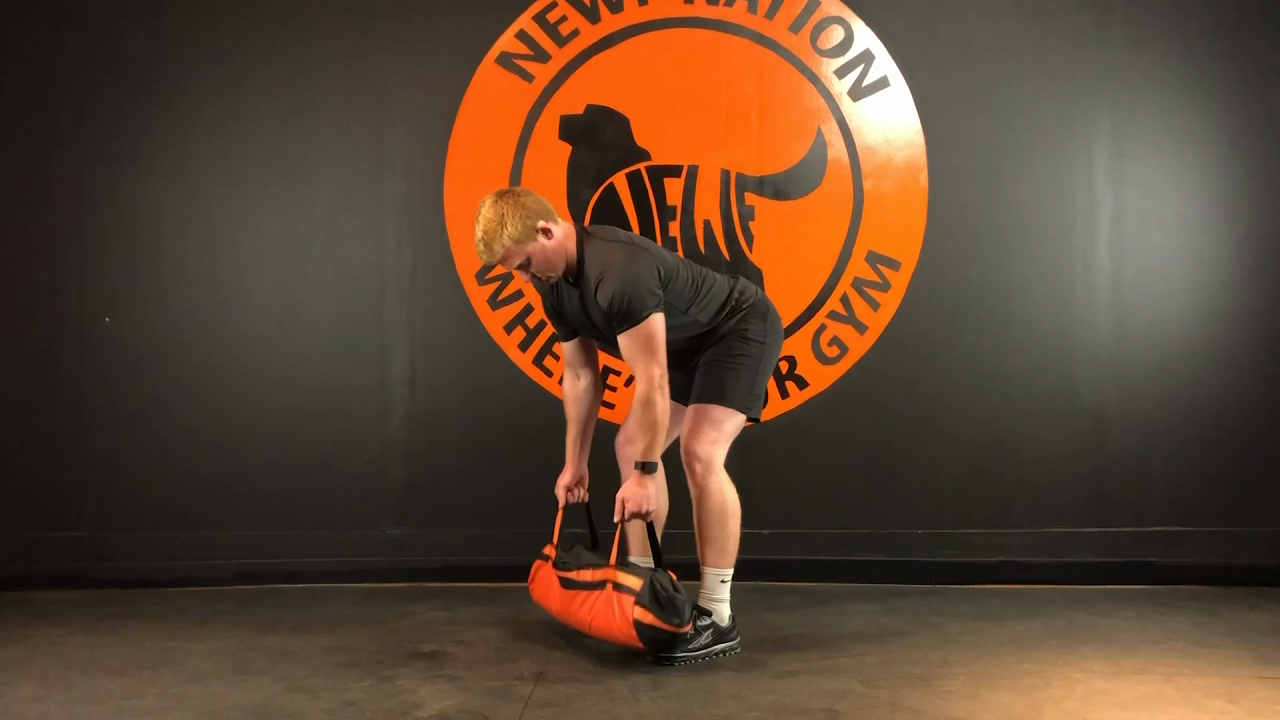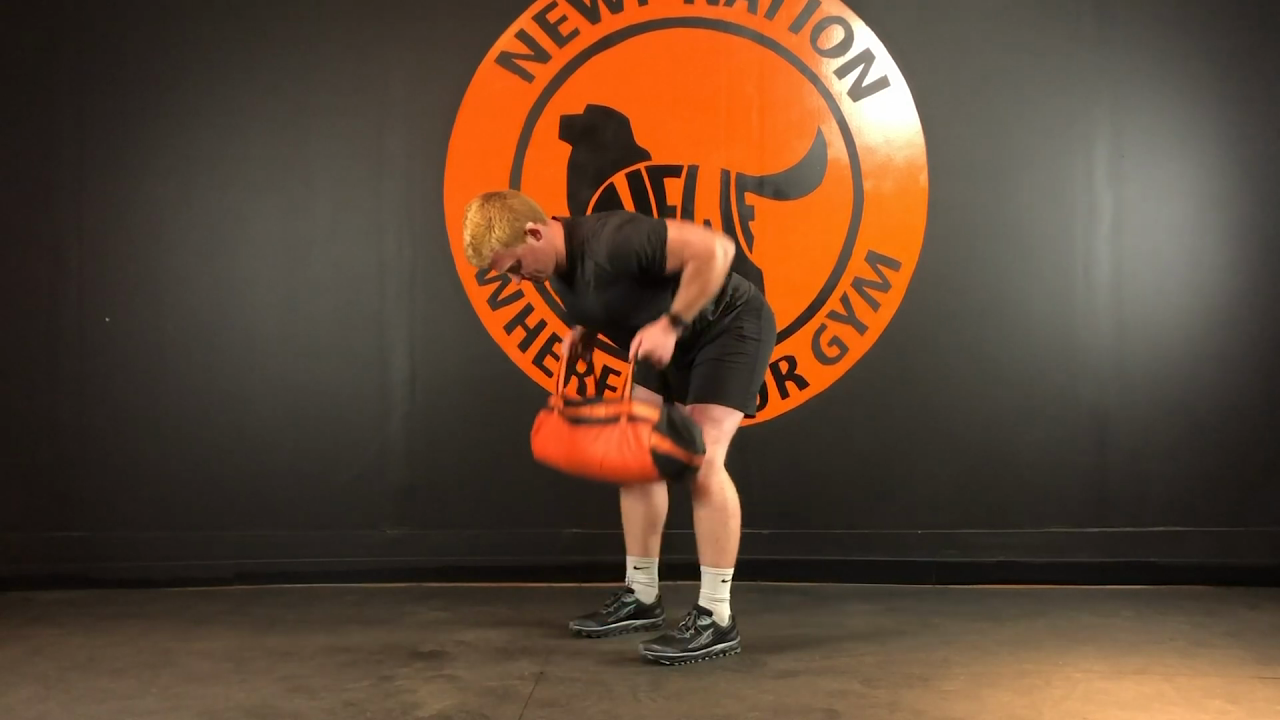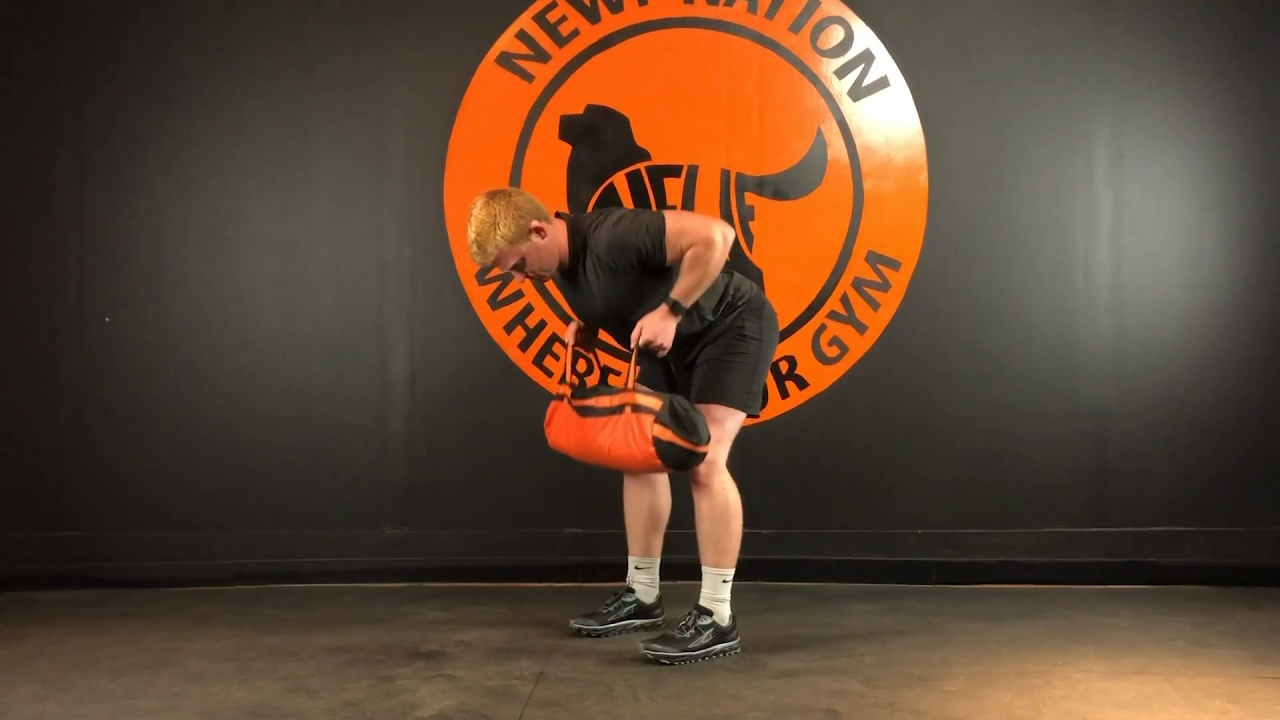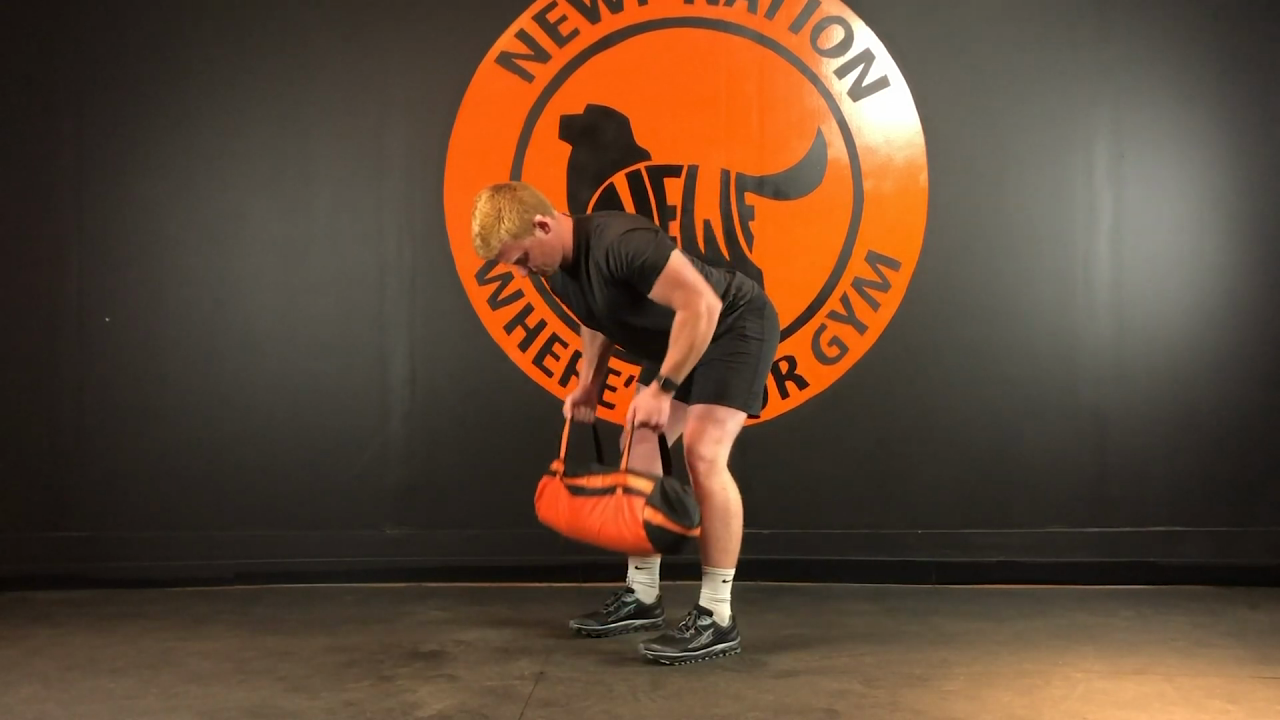
dt=0.4s
person 1, frame 1
left shoulder: (618, 271)
right shoulder: (553, 283)
left elbow: (651, 383)
right elbow: (580, 375)
left wrist: (645, 473)
right wrist: (574, 464)
left hip: (739, 328)
right hip: (683, 342)
left knee: (701, 455)
right knee: (630, 447)
left ankle: (716, 618)
person 1, frame 2
left shoulder: (610, 242)
right shoulder: (552, 263)
left elbow: (716, 249)
left wrist: (671, 325)
right wrist: (581, 332)
left hip: (731, 324)
right hip: (674, 337)
left knee: (701, 453)
left ankle: (716, 618)
right ankle: (642, 596)
person 1, frame 3
left shoulder: (612, 237)
right shoulder: (559, 258)
left elbow: (715, 236)
left wrist: (671, 311)
right wrist: (585, 321)
left hip: (734, 325)
right hip: (675, 340)
left knee: (704, 456)
left ankle: (717, 617)
right ankle: (642, 596)
person 1, frame 4
left shoulder: (619, 244)
right shoulder: (557, 267)
left elbow: (702, 306)
left wrist: (662, 390)
right wrist: (589, 382)
left hip: (735, 325)
right hip: (674, 342)
left knee: (703, 453)
right knee: (640, 451)
left ankle: (716, 617)
right ankle: (642, 595)
